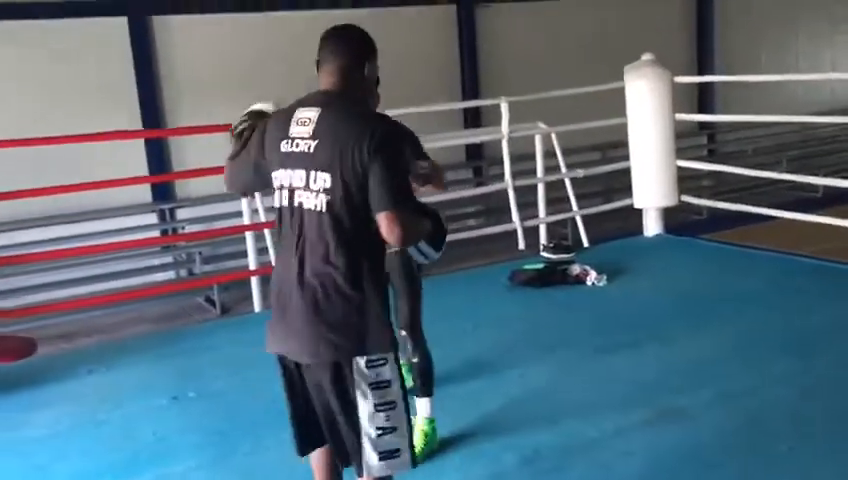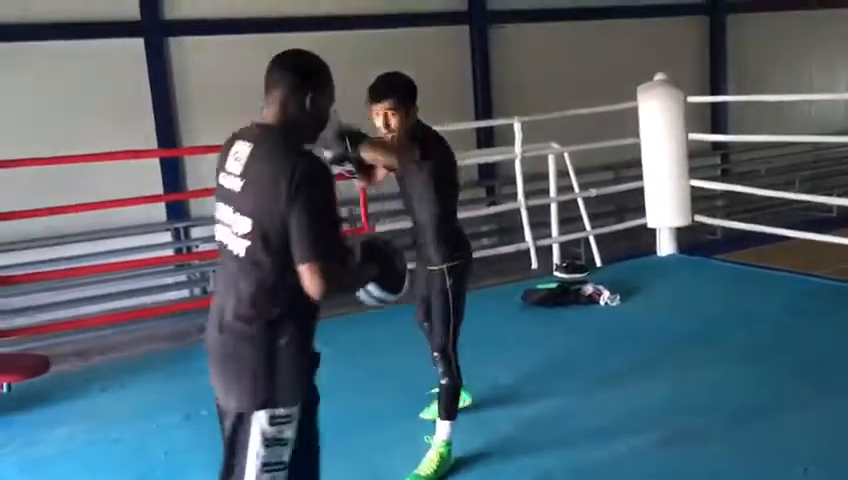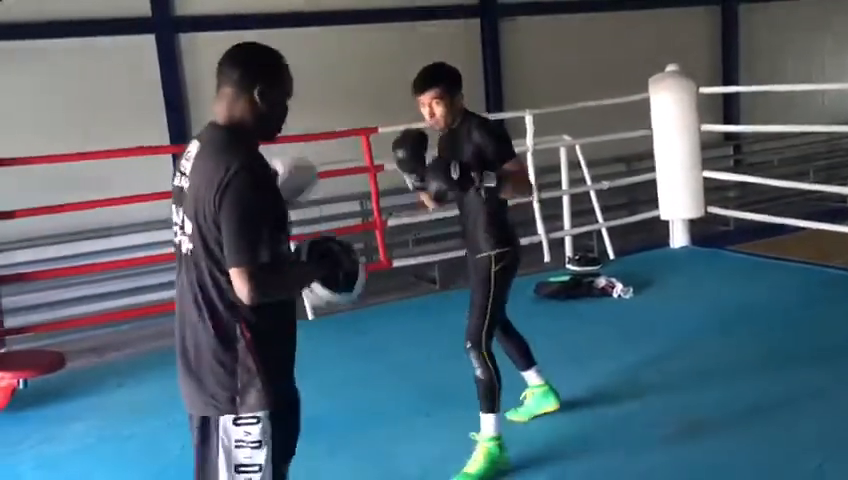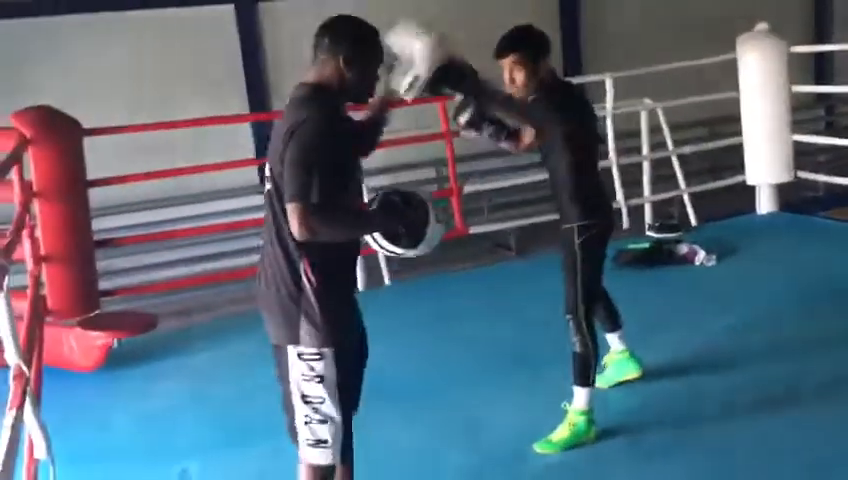
dt=0.5s
person 1, frame 1
left shoulder: (276, 126)
right shoulder: (370, 130)
left elbow: (235, 181)
right elbow: (395, 233)
left wrist: (244, 139)
right wrist: (426, 224)
left hip: (291, 319)
right hip: (350, 321)
left knee: (323, 436)
person 1, frame 2
left shoulder: (234, 150)
right shoulder: (302, 169)
right elbow: (318, 283)
right wrist: (366, 269)
left hip: (230, 342)
right hip: (268, 360)
person 1, frame 3
left shoulder: (199, 151)
right shoulder: (241, 171)
right elbow: (250, 285)
right wrist: (315, 269)
left hip: (208, 353)
right hip: (236, 367)
person 1, frame 4
left shoulder: (321, 112)
right shoulder: (314, 122)
left elbow: (359, 142)
right elbow: (305, 223)
left wrist: (389, 100)
right wrist: (380, 220)
left hip: (323, 294)
right hip: (306, 301)
left knee: (338, 414)
right knee: (321, 432)
person 2, frame 1
left shoulder: (397, 137)
left elbow: (436, 180)
left hip: (398, 245)
left knee: (410, 331)
left ankle: (425, 425)
right ankle: (404, 372)
person 2, frame 2
left shoulder: (426, 144)
right shoulder: (398, 144)
left elbow: (396, 157)
right elbow: (374, 175)
left wrist: (347, 141)
right wrist: (354, 162)
left hip: (448, 260)
right hip: (428, 256)
left knee: (442, 349)
right knee: (428, 324)
right ankle: (456, 391)
person 2, frame 3
left shoulder: (486, 131)
right shoulder: (447, 140)
left elbow: (523, 184)
right elbow: (433, 201)
left wrist: (474, 179)
right wrist: (415, 171)
left hip: (497, 250)
right hip: (478, 249)
left knee: (476, 340)
right knee: (497, 322)
left ankle: (491, 446)
right ankle: (541, 392)
person 2, frame 4
left shoulder: (566, 100)
right shoulder: (546, 100)
left elbow: (530, 119)
right elbow: (522, 140)
left wrist: (476, 90)
right wrist: (484, 123)
left hip: (587, 219)
right hip: (578, 216)
left knee: (576, 312)
right knee: (589, 288)
left ankle: (581, 417)
right ankle: (622, 357)
